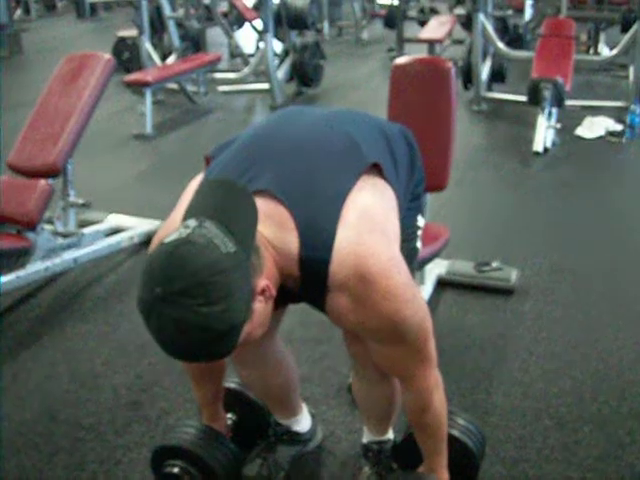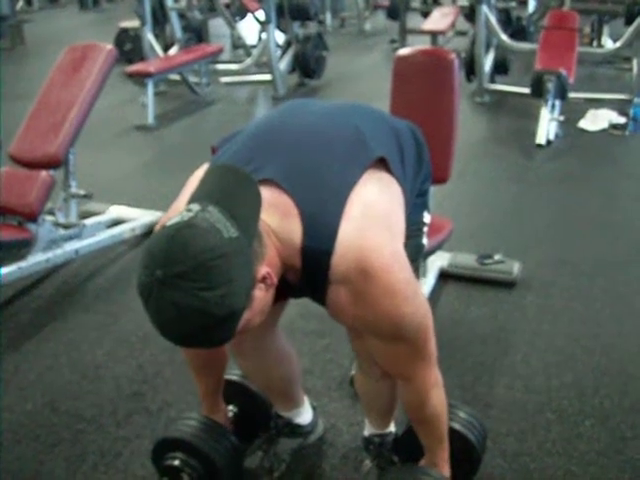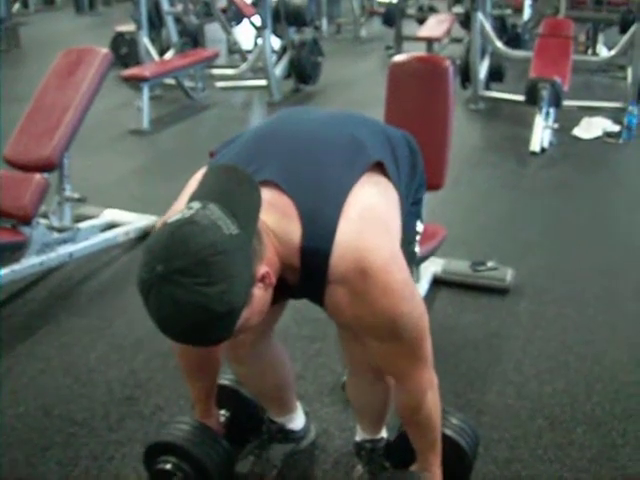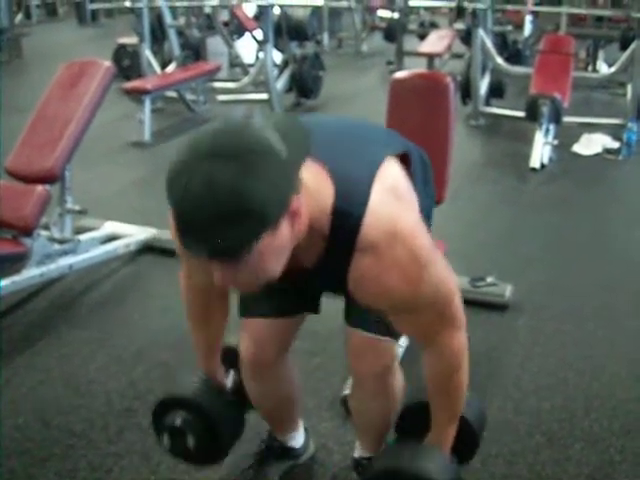
dt=1s
person 1, frame 1
left shoulder: (362, 273)
right shoulder: (172, 251)
left elbow: (419, 376)
right elbow: (198, 336)
right wrist: (211, 418)
left knee: (367, 348)
right knee: (244, 342)
left ankle: (379, 447)
right ankle: (294, 429)
person 1, frame 2
left shoulder: (365, 268)
right shoulder: (178, 237)
left elbow: (419, 374)
right elbow: (199, 329)
right wrist: (212, 410)
left knee: (373, 345)
right knee: (247, 335)
left ankle: (381, 439)
right ankle: (296, 421)
person 1, frame 3
left shoulder: (362, 266)
right shoulder: (180, 234)
left elbow: (414, 375)
right elbow: (194, 334)
right wrist: (205, 415)
left knee: (365, 352)
right knee: (242, 343)
left ankle: (372, 444)
right ankle: (288, 427)
person 1, frame 4
left shoulder: (387, 238)
right shoulder: (201, 204)
left elbow: (446, 337)
right elbow: (202, 297)
left wrist: (439, 449)
right wrist: (211, 376)
left hip: (371, 239)
left knee: (371, 358)
right knee: (257, 354)
right ankle: (289, 443)
